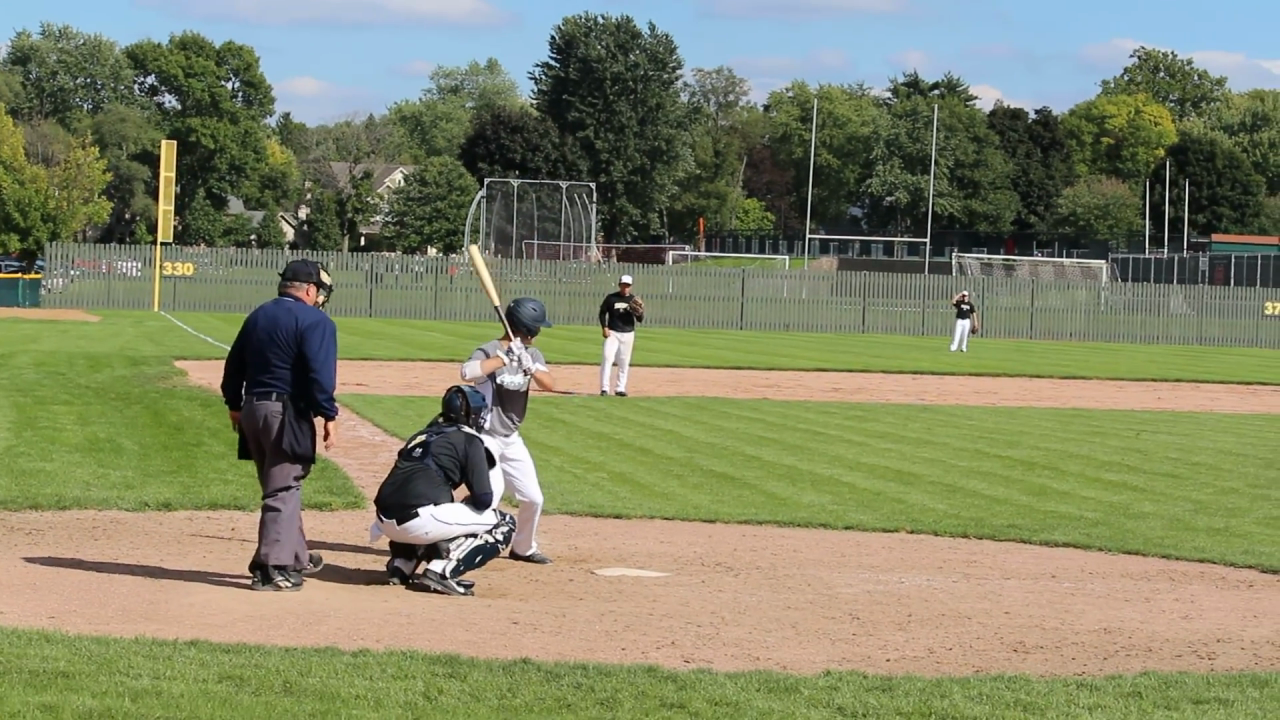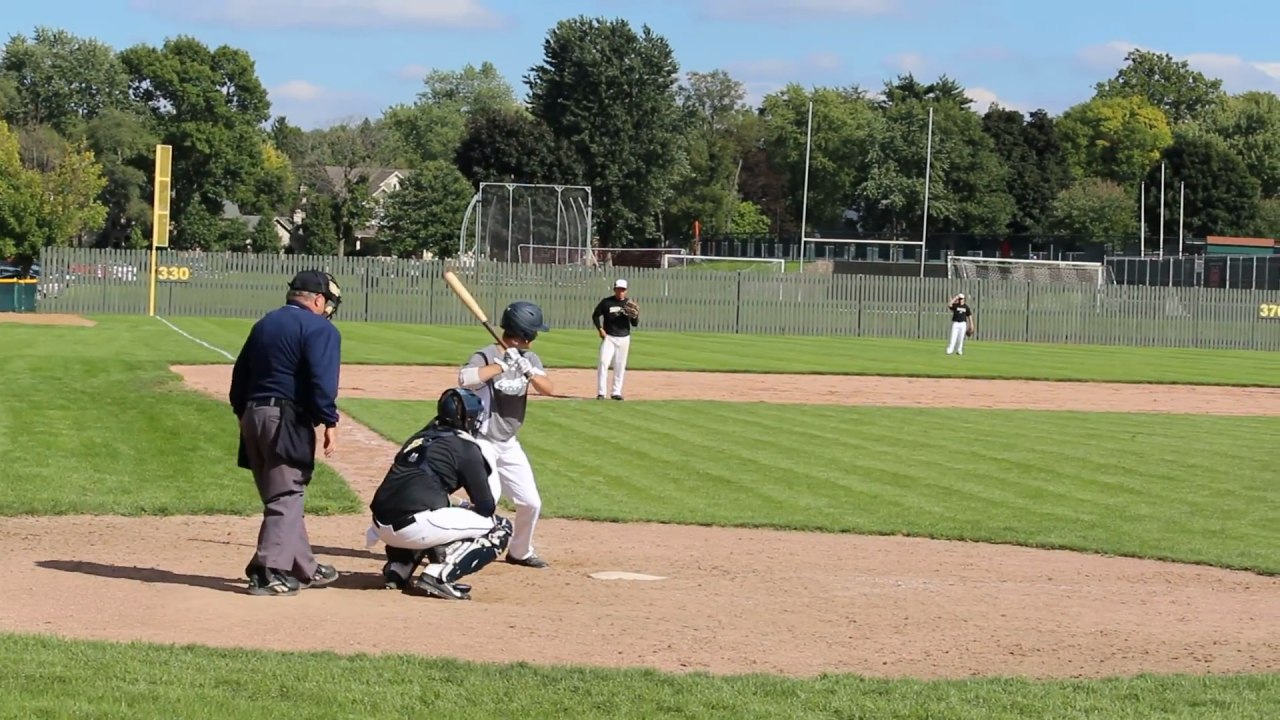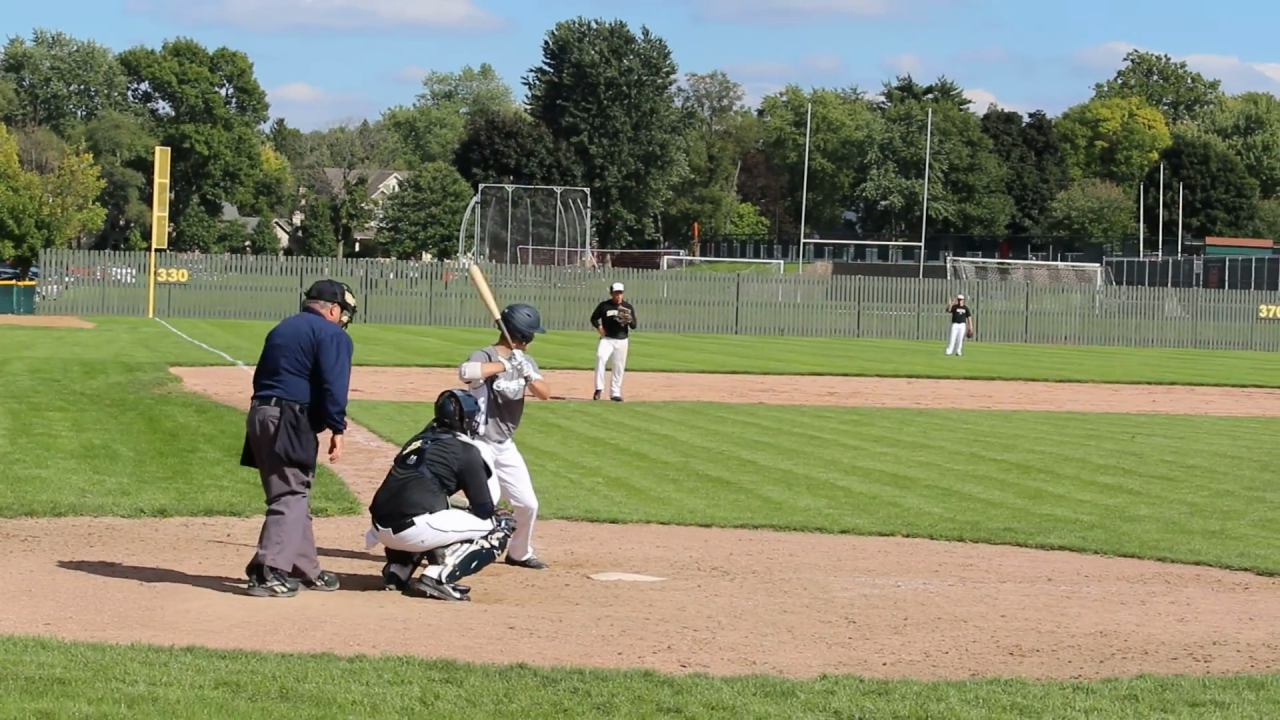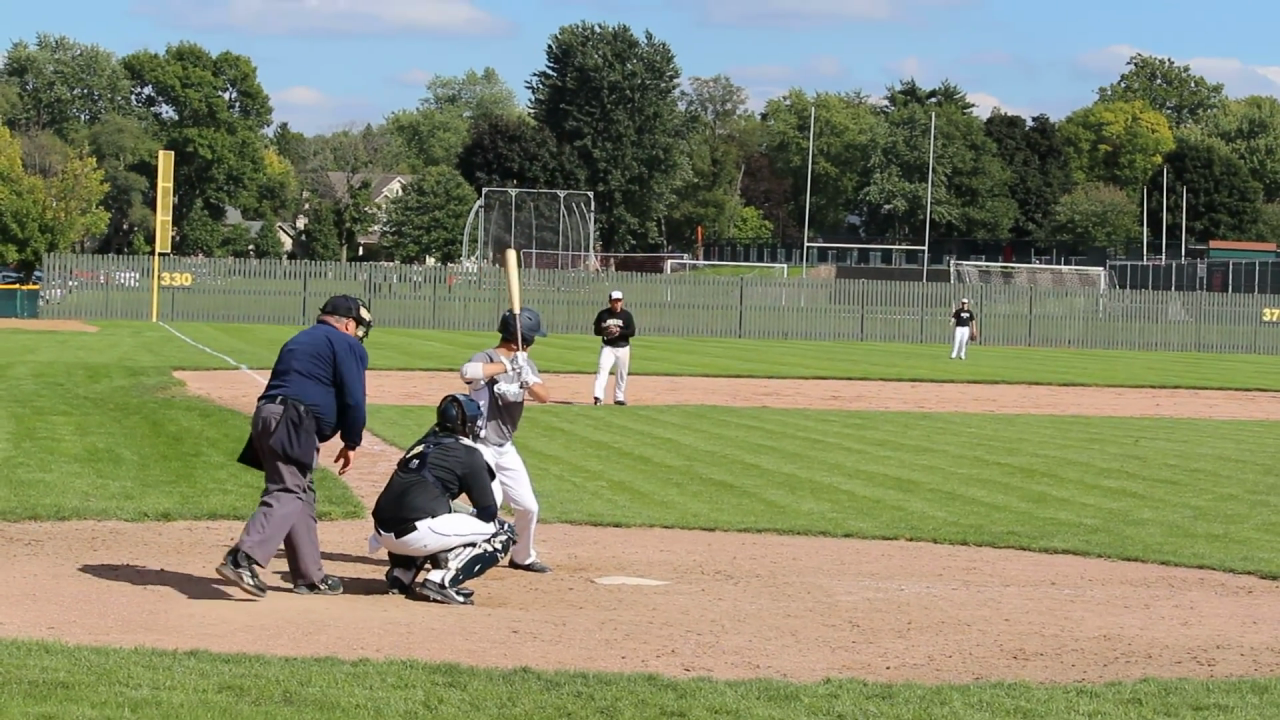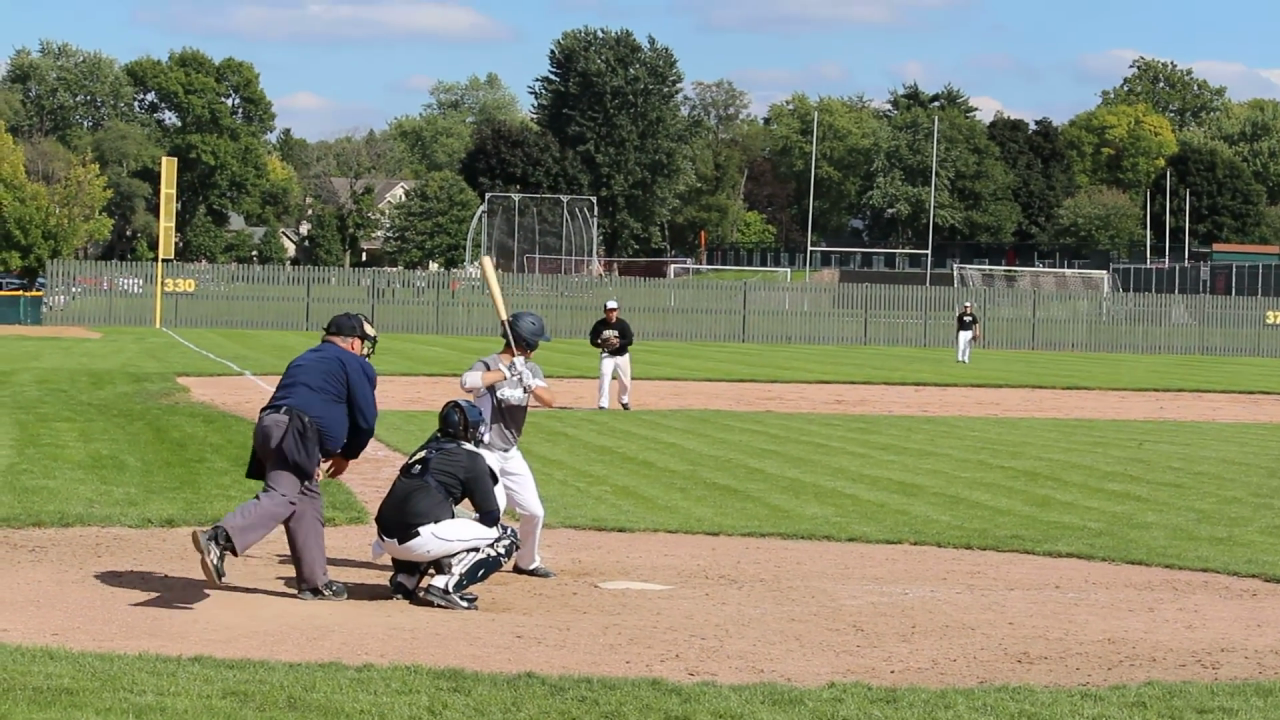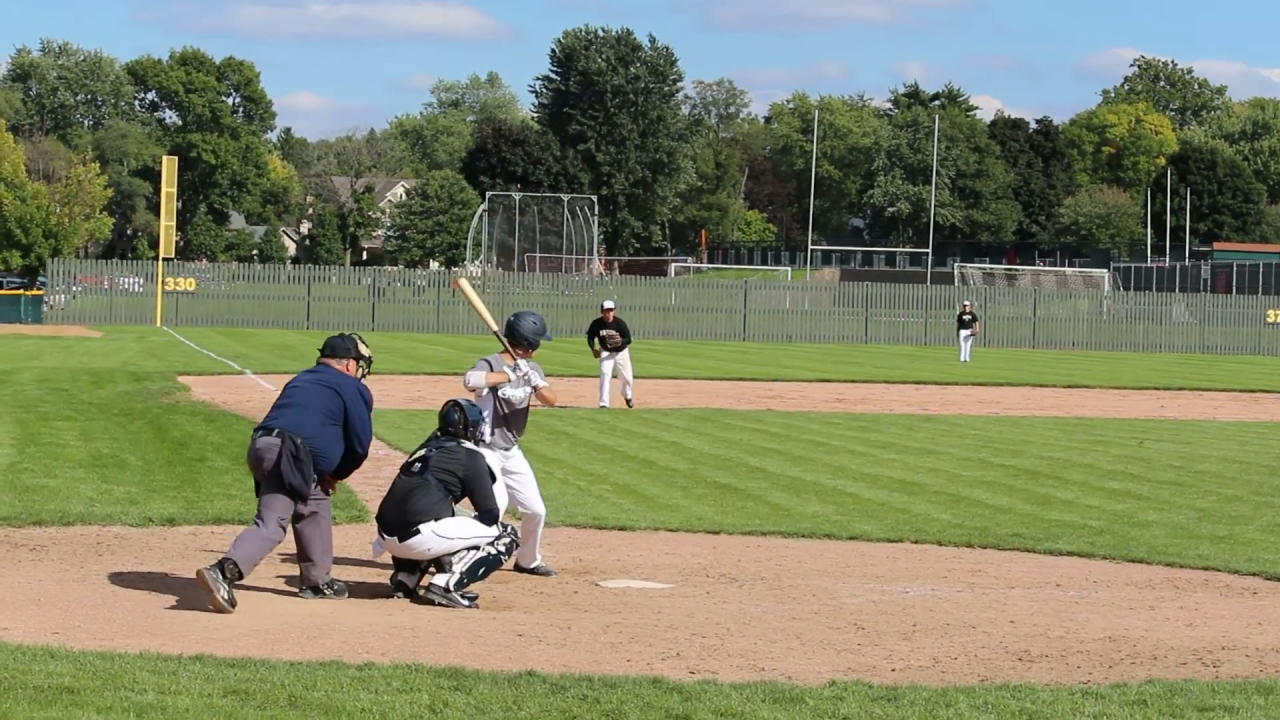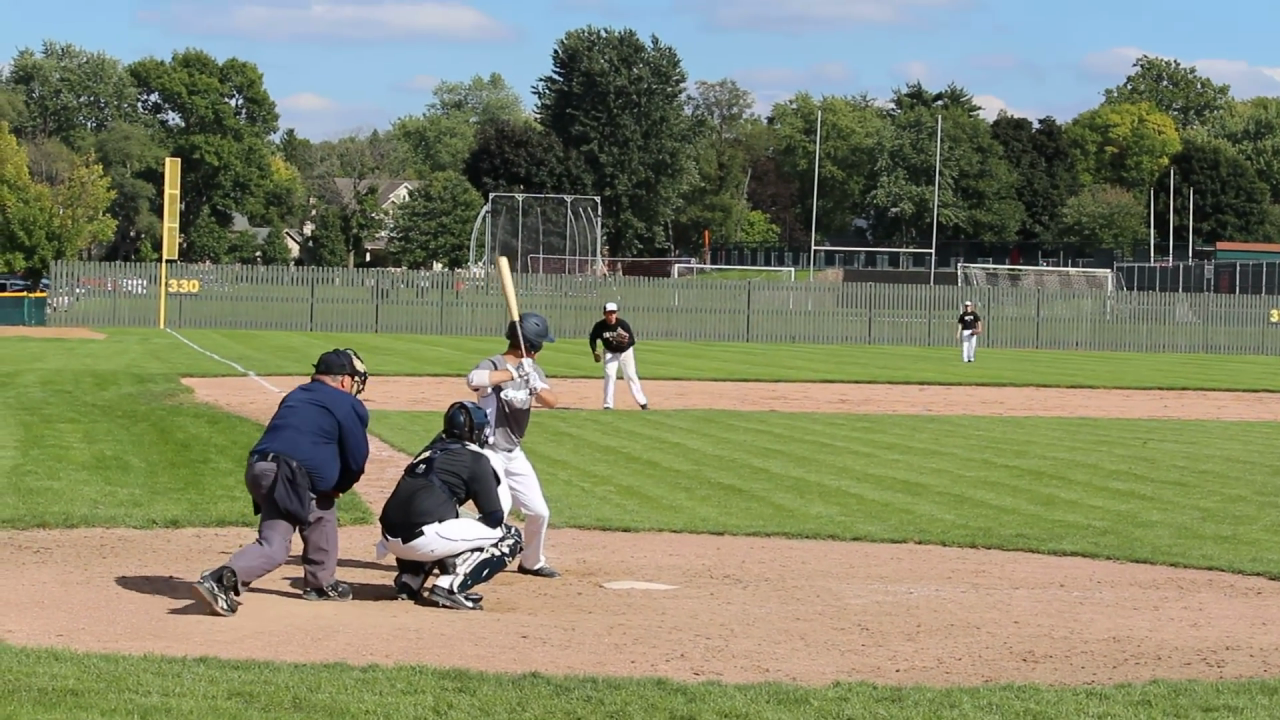
dt=0.2s
person 1, frame 1
left shoulder: (257, 316)
right shoulder: (315, 321)
left elbow: (234, 364)
right elbow: (320, 374)
left wrist: (234, 404)
right wrist: (328, 415)
left hip: (253, 410)
right hip: (288, 414)
left knee: (278, 489)
right knee: (283, 491)
left ankle: (296, 558)
right ankle: (272, 568)
person 1, frame 2
left shoulder: (264, 323)
right shoulder: (320, 328)
left elbow: (241, 371)
right elbow: (322, 381)
left wrist: (241, 411)
right wrist: (329, 422)
left hip: (255, 416)
right hip: (287, 420)
left knee: (282, 495)
right knee: (285, 497)
left ankle: (303, 568)
right ankle: (268, 572)
person 1, frame 3
left shoulder: (281, 329)
right shoulder: (333, 334)
left elbow: (260, 377)
right elbow: (333, 387)
right wrist: (337, 429)
left hip: (260, 414)
right hip: (291, 421)
left knee: (291, 496)
right knee: (289, 498)
left ankle: (306, 571)
right ankle: (267, 572)
person 1, frame 4
left shoulder: (299, 340)
right shoulder: (348, 345)
right elbow: (353, 399)
right wrist: (351, 443)
left hip: (267, 415)
right hip: (293, 422)
left knee: (301, 498)
right knee: (286, 495)
left ankle: (309, 576)
right ankle: (242, 560)
person 1, frame 5
left shoulder: (306, 358)
right shoulder: (357, 365)
right elbow: (364, 420)
left wrist: (313, 457)
right wrist: (346, 455)
left hip: (269, 426)
right hip: (294, 432)
left knee: (307, 503)
right knee: (280, 497)
left ankle: (314, 582)
right ankle: (219, 539)
person 1, frame 6
left shoulder: (301, 379)
right shoulder: (353, 389)
right elbow: (359, 445)
left wrist: (323, 473)
right wrist: (336, 475)
left hip: (263, 447)
right hip: (287, 455)
left knee: (314, 503)
right knee: (272, 522)
left ankle: (317, 581)
right ankle: (224, 570)
person 1, frame 7
left shoulder: (296, 395)
right shoulder: (349, 406)
right elbow: (355, 461)
left wrist: (328, 487)
right wrist: (338, 487)
left hip: (261, 468)
right hip: (285, 477)
left knee: (320, 509)
right knee: (273, 545)
left ankle: (321, 583)
right ankle: (220, 581)
person 2, frame 1
left shoulder: (532, 353)
right shoulder: (488, 350)
left elbow: (550, 385)
right elbow: (467, 372)
left wrist: (530, 367)
right wrist: (505, 357)
left hip: (512, 439)
right hip: (485, 437)
left knee: (533, 498)
right knee: (490, 494)
left ankle: (523, 548)
person 2, frame 2
left shoulder: (530, 358)
right shoulder: (485, 355)
left elbow: (548, 389)
right elbow: (464, 379)
left wrist: (528, 371)
right wrist: (502, 364)
left hip: (510, 444)
right hip: (482, 442)
left knee: (530, 502)
left ankle: (520, 552)
person 2, frame 3
left shoulder: (526, 361)
right shoulder: (485, 355)
left elbow: (545, 394)
right elbow: (465, 372)
left wrist: (529, 376)
right wrist: (506, 363)
left hip: (506, 445)
right hip: (478, 443)
left knee: (528, 503)
left ankle: (519, 553)
person 2, frame 4
left shoulder: (525, 363)
right shoulder: (486, 358)
left elbow: (544, 397)
right elbow: (466, 372)
left wrist: (528, 380)
right wrist: (508, 365)
left hip: (505, 447)
right hip: (479, 446)
left knee: (528, 506)
left ankle: (522, 556)
person 2, frame 5
left shoulder: (530, 369)
right shoulder: (488, 364)
left elbow: (549, 401)
right elbow: (467, 382)
left wrist: (530, 384)
right wrist: (506, 372)
left hip: (511, 452)
right hip: (484, 451)
left knee: (534, 511)
left ankle: (526, 562)
person 2, frame 6
left shoulder: (532, 368)
right shoulder: (490, 363)
left elbow: (551, 400)
right elbow: (470, 381)
left wrist: (537, 384)
right wrist: (510, 374)
left hip: (512, 451)
right hip: (485, 450)
left knee: (536, 509)
right knee: (495, 506)
left ankle: (527, 560)
person 2, frame 7
left shoulder: (533, 370)
right shoulder: (493, 364)
left elbow: (551, 402)
right elbow: (473, 380)
left wrist: (536, 387)
right wrist: (514, 372)
left hip: (514, 453)
right hip: (488, 452)
left knee: (539, 511)
left ankle: (531, 562)
person 3, frame 1
left shoulder: (423, 435)
right shoulder: (469, 441)
right elbow: (483, 499)
left hip: (386, 520)
right hip: (416, 519)
right knee: (504, 524)
left ankle: (401, 565)
right ankle: (442, 572)
person 3, frame 2
left shoulder: (419, 438)
right shoulder: (466, 447)
right elbow: (486, 507)
left wrist: (462, 506)
left hip: (383, 524)
right hip: (413, 525)
right knee: (500, 528)
left ankle: (397, 569)
right ankle: (439, 576)
person 3, frame 3
left shoulder: (419, 440)
right shoulder: (465, 449)
right elbow: (484, 509)
left hip: (381, 526)
right hip: (411, 529)
right knee: (500, 530)
left ankle: (397, 570)
right ankle: (438, 577)
person 3, frame 4
left shoulder: (423, 445)
right shoulder: (468, 453)
right elbow: (488, 512)
left hip: (385, 531)
right hip: (415, 533)
right knee: (502, 533)
left ankle: (400, 575)
right ankle: (442, 582)
person 3, frame 5
left shoulder: (425, 451)
right shoulder: (470, 458)
right elbow: (490, 516)
left hip: (388, 538)
right hip: (418, 539)
right knee: (505, 538)
left ankle: (404, 580)
right ankle: (445, 587)
person 3, frame 6
left shoulder: (425, 449)
right shoulder: (470, 456)
right elbow: (489, 515)
left hip: (388, 536)
right hip: (419, 537)
right knee: (505, 536)
left ankle: (405, 578)
right ankle: (446, 586)
person 3, frame 7
left shoulder: (431, 451)
right shoulder: (475, 459)
right elbow: (493, 517)
left hip: (393, 538)
right hip: (422, 538)
right knee: (509, 538)
left ankle: (409, 581)
right ankle: (449, 588)
